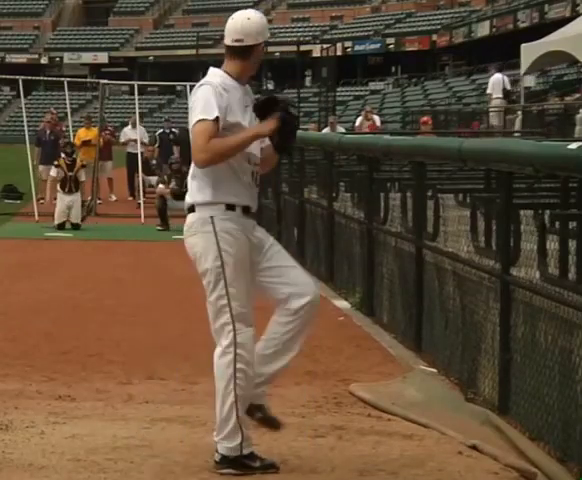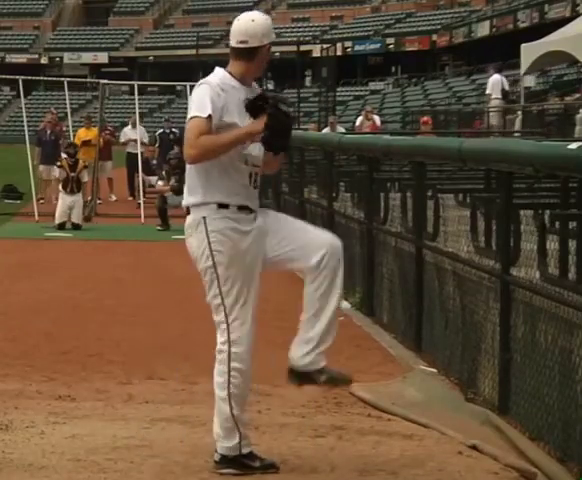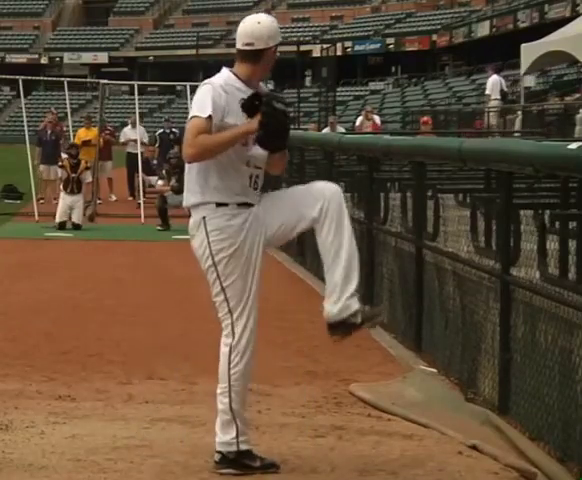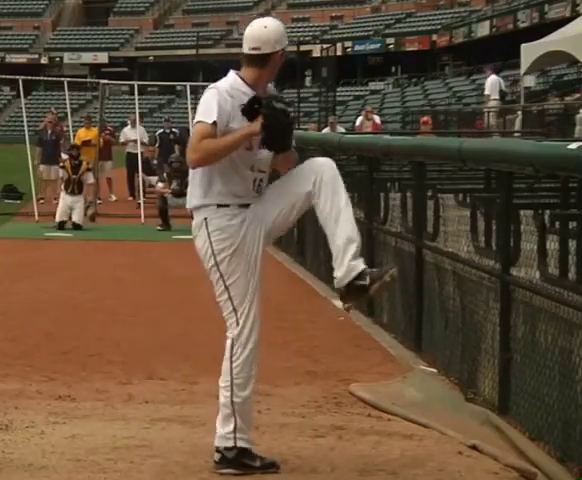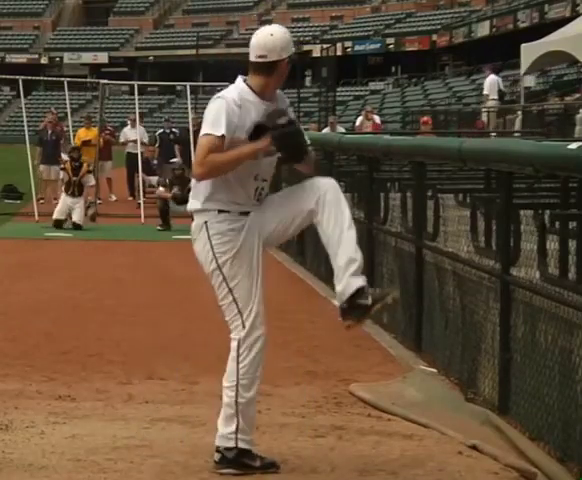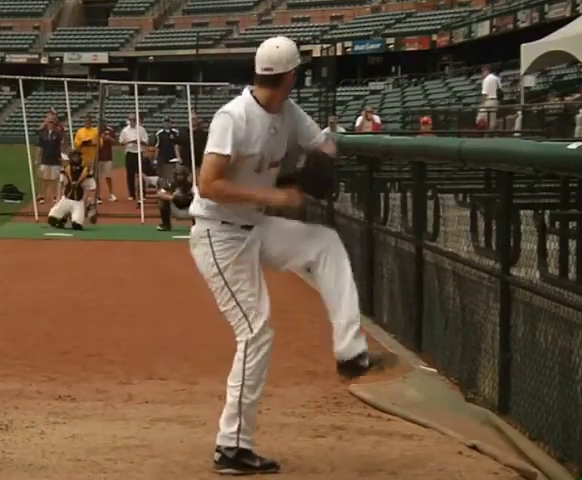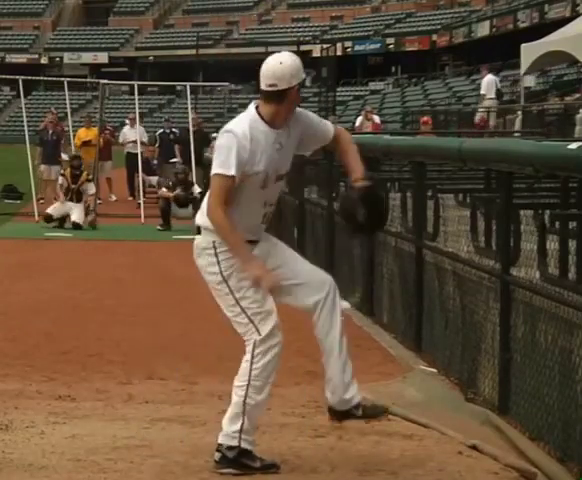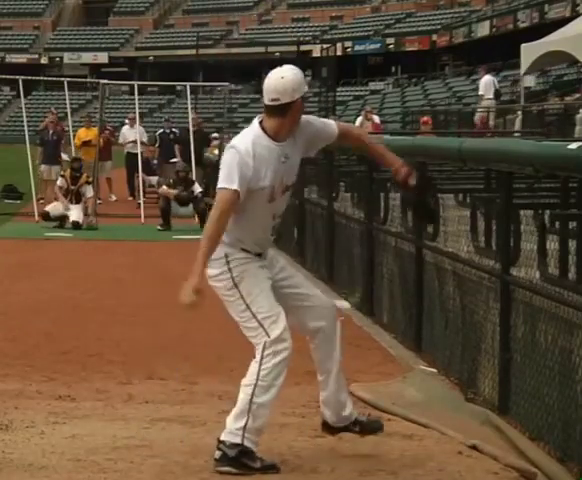
dt=0.1s
person 1, frame 1
left shoulder: (243, 92)
right shoulder: (212, 88)
left elbow: (263, 164)
right elbow: (201, 154)
left wrist: (268, 141)
right wrist: (257, 131)
left hip: (240, 222)
right hip: (215, 224)
left knee: (303, 295)
right knee: (234, 336)
left ankle: (250, 392)
right ankle: (231, 450)
person 1, frame 2
left shoulder: (254, 95)
right shoulder: (210, 89)
left elbow: (269, 169)
right elbow: (193, 150)
right wrist: (247, 131)
left hip: (252, 219)
right hip: (215, 224)
left knee: (326, 250)
right knee: (235, 336)
left ankle: (305, 361)
person 1, frame 3
left shoulder: (261, 96)
right shoulder: (215, 90)
left elbow: (275, 167)
right elbow: (192, 150)
left wrist: (276, 136)
right wrist: (246, 129)
left hip: (255, 213)
right hip: (218, 222)
left knee: (327, 194)
right knee: (239, 333)
left ankle: (341, 310)
person 1, frame 4
left shoulder: (267, 99)
right shoulder: (220, 94)
left elbow: (285, 165)
right elbow: (195, 155)
left wrist: (281, 139)
right wrist: (250, 133)
left hip: (255, 212)
right hip: (221, 223)
left knee: (321, 170)
right knee: (244, 330)
left ankle: (351, 277)
right ankle: (231, 448)
person 1, frame 5
left shoulder: (278, 103)
right shoulder: (227, 102)
left elbow: (301, 163)
right elbow: (201, 167)
left wrist: (293, 147)
right wrist: (257, 147)
left hip: (255, 218)
right hip: (220, 228)
left knee: (324, 188)
right knee: (249, 332)
left ankle: (352, 294)
right ankle: (231, 448)
person 1, frame 6
left shoulder: (289, 113)
right shoulder: (233, 117)
left elbow: (324, 145)
right elbow: (208, 185)
right wrist: (271, 196)
left hip: (253, 228)
right hip: (218, 237)
left knee: (326, 243)
right knee: (256, 334)
left ankle: (350, 351)
right ankle: (232, 447)
person 1, frame 7
left shoulder: (297, 122)
right shoulder: (237, 134)
left elbow: (340, 136)
right elbow: (217, 209)
left wrist: (357, 178)
right wrist: (250, 265)
left hip: (255, 241)
right hip: (222, 249)
left knee: (322, 289)
right knee: (265, 338)
left ankle: (342, 398)
person 1, frame 8
left shoulder: (305, 130)
right shoulder: (245, 151)
left elbow: (348, 133)
right elbow: (218, 216)
left wrist: (392, 162)
right wrist: (196, 273)
left hip: (262, 255)
right hip: (230, 259)
left knee: (322, 318)
right knee: (276, 344)
left ankle: (338, 413)
right ankle: (235, 447)
